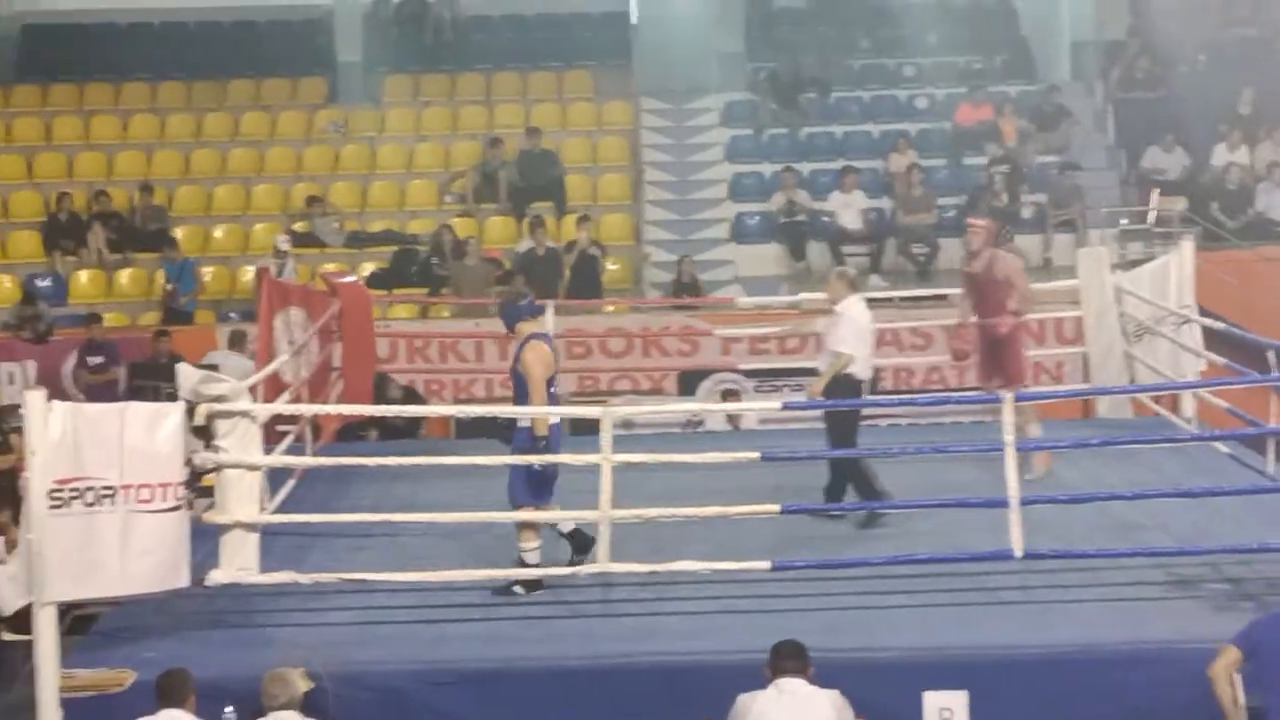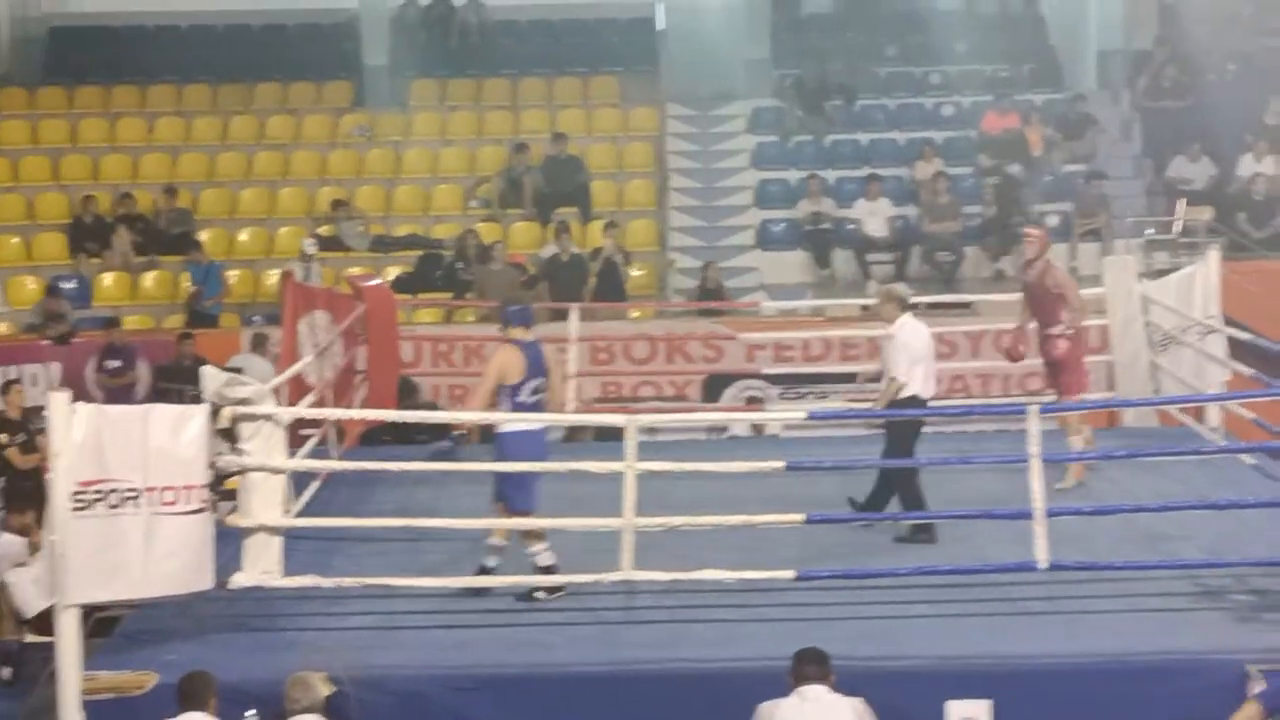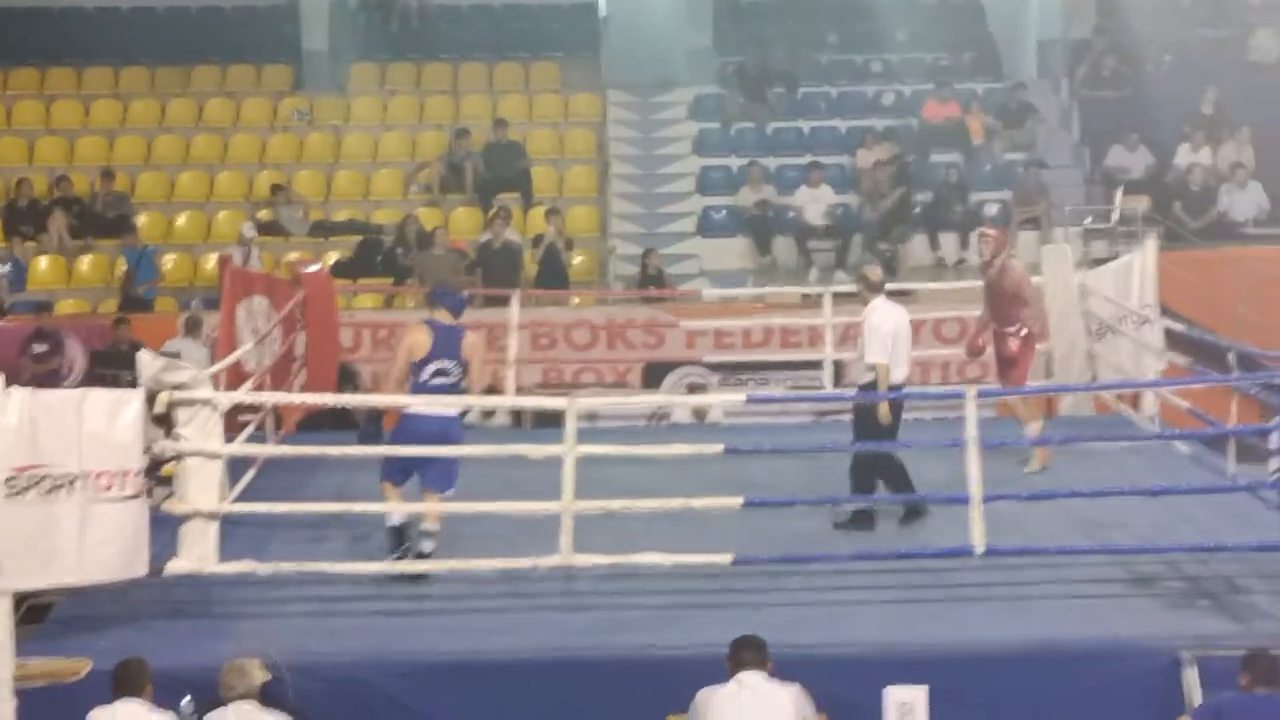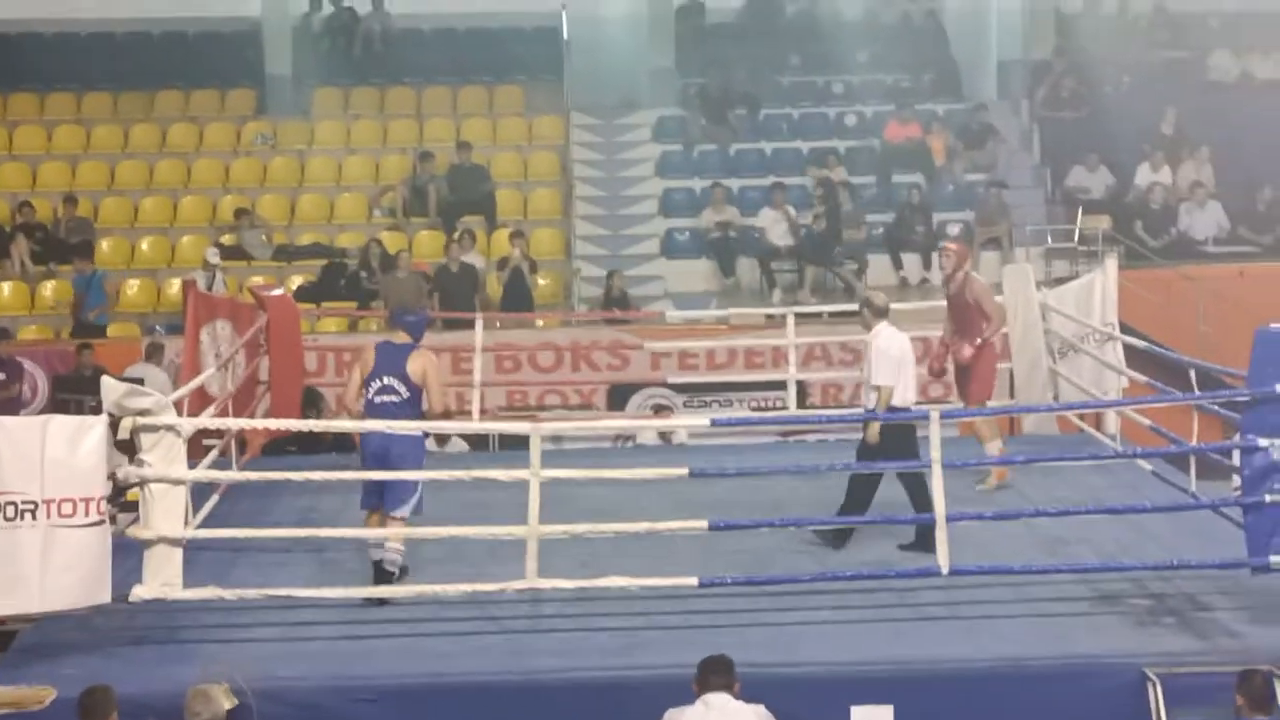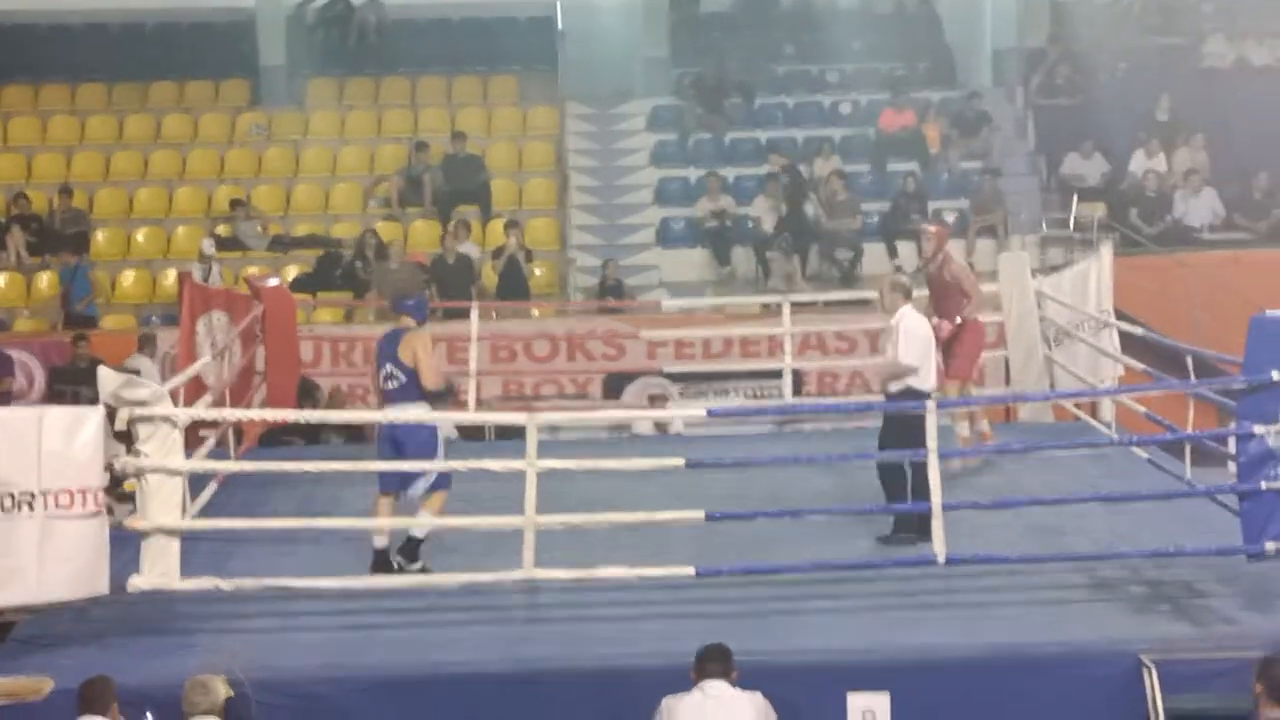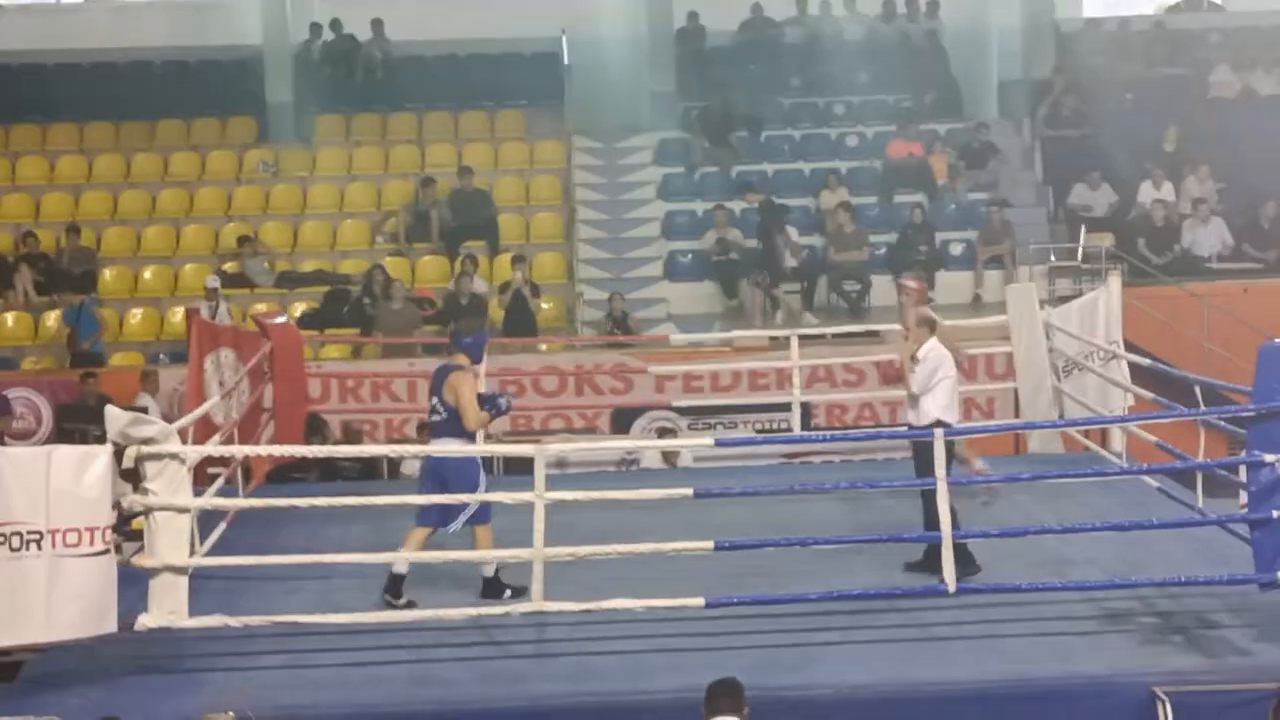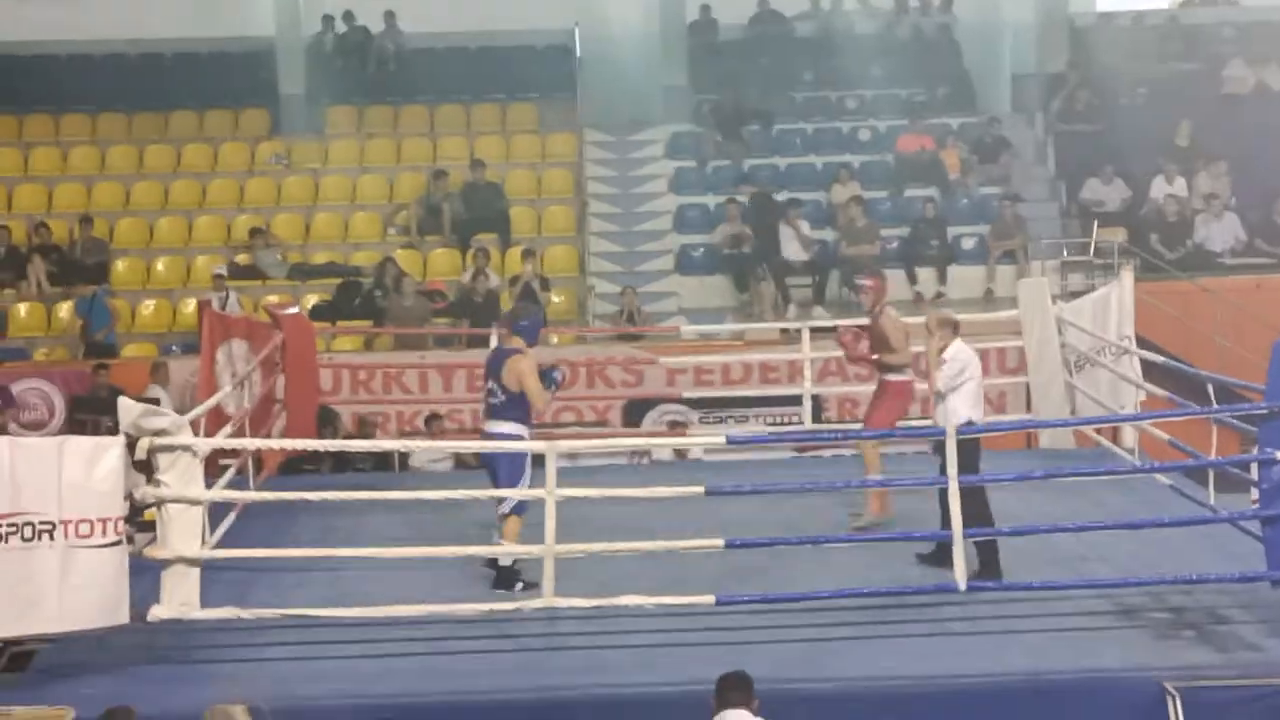
dt=0.3s
person 1, frame 1
left shoulder: (532, 350)
right shoulder: (536, 342)
left elbow: (539, 401)
left wrist: (541, 446)
left hip: (535, 433)
right hip: (535, 432)
left knee: (525, 504)
right knee: (535, 501)
left ankle: (530, 577)
right ankle: (580, 539)
person 1, frame 2
left shoulder: (504, 353)
right shoulder: (542, 352)
left elbow: (480, 399)
right elbow: (556, 399)
left hip: (514, 439)
right hip: (537, 435)
left knee: (521, 513)
right knee: (505, 506)
left ankle: (550, 580)
right ankle: (488, 569)
person 1, frame 3
left shoulder: (414, 332)
right shoulder: (469, 339)
left elbow: (394, 380)
right elbow: (476, 387)
left wrist: (374, 415)
left hip: (416, 419)
right hip: (450, 422)
left knee: (391, 481)
right knee: (434, 493)
left ankle: (400, 539)
right ankle: (423, 554)
person 1, frame 4
left shoulder: (370, 352)
right shoulder: (424, 358)
left elbow: (350, 401)
right elbow: (438, 407)
right wrist: (423, 413)
left hip: (373, 438)
right hip: (406, 440)
left knee: (375, 509)
right knee: (398, 514)
left ankle: (380, 570)
right ankle: (388, 574)
person 1, frame 5
left shoulder: (383, 341)
right shoulder: (419, 337)
right elbow: (431, 383)
right wrist: (447, 387)
left hip: (389, 421)
right hip: (418, 422)
left knee: (388, 492)
right knee: (438, 487)
left ankle: (381, 558)
right ankle: (410, 551)
person 1, frame 6
left shoulder: (440, 372)
right shoulder: (464, 378)
right elbow: (473, 423)
left wrist: (481, 403)
right wrist: (494, 409)
left hip: (434, 455)
right hip: (459, 457)
left knee: (425, 524)
right knee: (481, 520)
left ankle: (394, 586)
right ankle: (491, 584)
person 1, frame 7
left shoulder: (495, 354)
right shoulder: (522, 361)
right elbow: (540, 405)
left wrist: (539, 379)
right wrist: (552, 383)
left hip: (491, 433)
right hip: (512, 438)
left knee: (508, 502)
right knee: (514, 509)
left ankle: (501, 558)
right ankle: (505, 575)
person 2, frame 1
left shoulder: (849, 313)
right shoulder: (857, 310)
left elbow: (845, 356)
left wrist: (821, 381)
left hip: (842, 384)
right hip: (852, 385)
left knee: (843, 449)
right knee: (844, 446)
left ankle: (877, 502)
right ankle: (833, 501)
person 2, frame 2
left shoulder: (903, 335)
right shoulder: (917, 327)
left elbow: (899, 380)
left wrist: (879, 406)
left hip: (905, 405)
right hip: (915, 402)
left knee: (899, 465)
right knee: (892, 460)
left ankle: (922, 527)
right ankle: (872, 508)
person 2, frame 3
left shoulder: (874, 318)
right shoulder: (899, 312)
left elbow: (880, 364)
right elbow: (899, 355)
left wrist: (882, 400)
left hip: (875, 392)
right hip: (894, 390)
left knee: (864, 455)
right knee: (881, 452)
left ankle: (863, 515)
right ankle: (912, 503)
person 2, frame 4
left shoulder: (879, 342)
right shoulder: (900, 337)
left elbow: (885, 388)
left wrist: (875, 422)
left hip: (887, 415)
right hip: (904, 414)
left knee: (863, 475)
right knee: (913, 476)
left ankle: (841, 531)
right ankle: (927, 536)
person 2, frame 5
left shoulder: (907, 323)
right shoulder: (912, 320)
left elbow: (909, 366)
left wrist: (884, 376)
left hip: (905, 398)
right hip: (917, 398)
left knee: (889, 461)
right knee: (918, 463)
left ankle: (905, 526)
right ankle: (920, 525)
person 2, frame 6
left shoulder: (935, 355)
right shoulder: (928, 354)
left elbow: (913, 388)
left wrist: (905, 360)
left hip: (934, 431)
right hip: (928, 431)
left knee: (935, 497)
right knee: (930, 496)
left ankle: (964, 559)
right ankle: (934, 558)
person 2, frame 7
left shoulder: (961, 356)
right shoulder: (951, 355)
left elbow: (936, 386)
left wrist: (931, 357)
left hip: (962, 433)
left knee: (972, 499)
right knee: (948, 495)
left ankle: (990, 566)
right ankle: (944, 552)
person 3, frame 1
left shoulder: (1004, 261)
right shoulder: (968, 263)
left elbow: (1026, 295)
left wrist: (1013, 315)
right wrist: (964, 329)
left hip: (1006, 330)
right hip: (984, 331)
left knee: (1015, 391)
right knee: (993, 390)
left ankle: (1040, 453)
person 3, frame 2
left shoulder: (1056, 273)
right shoulder: (1026, 271)
left elbow: (1078, 307)
left wrist: (1068, 334)
right wrist: (1019, 331)
left hip: (1065, 340)
right hip: (1047, 338)
left knee: (1067, 402)
right knee: (1066, 400)
left ankle: (1075, 468)
right ankle: (1086, 451)
person 3, frame 3
left shoulder: (1014, 271)
right shoulder: (986, 269)
left elbow: (1035, 305)
left wrist: (1023, 334)
right wrist: (981, 327)
left hip: (1019, 336)
right hip: (1001, 335)
left knee: (1012, 395)
right knee: (1015, 394)
left ankle: (1038, 452)
right ankle: (1040, 443)
person 3, frame 4
left shoulder: (975, 285)
right shoulder: (949, 284)
left elbow: (998, 319)
left wrist: (977, 343)
right wrist: (942, 348)
left hip: (982, 352)
right hip: (963, 352)
left knee: (974, 412)
right knee: (977, 410)
left ankle: (997, 471)
right ankle: (1001, 466)
person 3, frame 5
left shoulder: (954, 266)
right shoulder: (929, 266)
left elbow: (977, 298)
left wrist: (956, 322)
left hip: (966, 330)
right hip: (950, 332)
left knee: (952, 391)
right knee: (963, 390)
left ankle: (962, 449)
right ankle: (987, 442)
person 3, frame 6
left shoulder: (927, 319)
right shoulder: (908, 317)
left elbow: (945, 353)
right wrist: (903, 367)
left hip: (936, 386)
right hip: (926, 385)
left knee: (923, 442)
right knee: (947, 441)
right ankle: (984, 475)
person 3, frame 7
left shoulder: (887, 318)
right shoulder: (877, 315)
left elbow: (905, 357)
left wrist: (873, 357)
right wrist: (861, 343)
left hip: (897, 387)
right hip: (888, 385)
left knee: (867, 442)
right knee: (870, 442)
left ankle: (874, 509)
right ankle: (880, 505)
